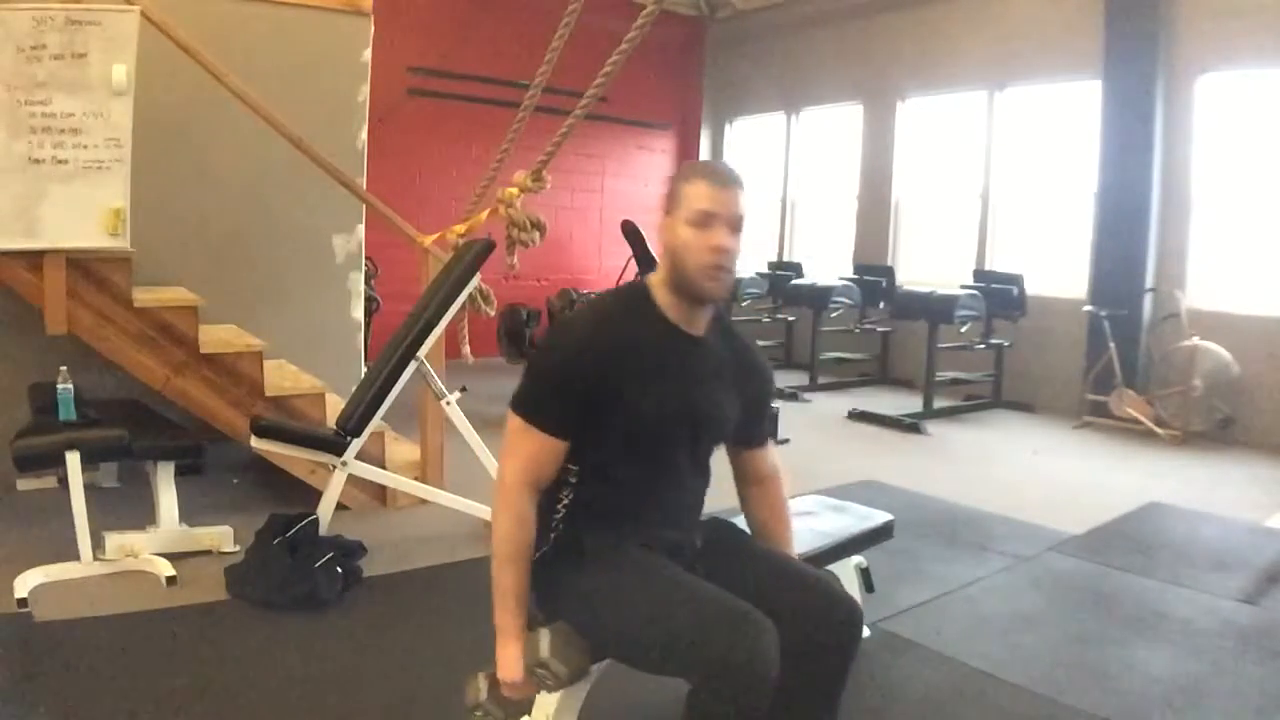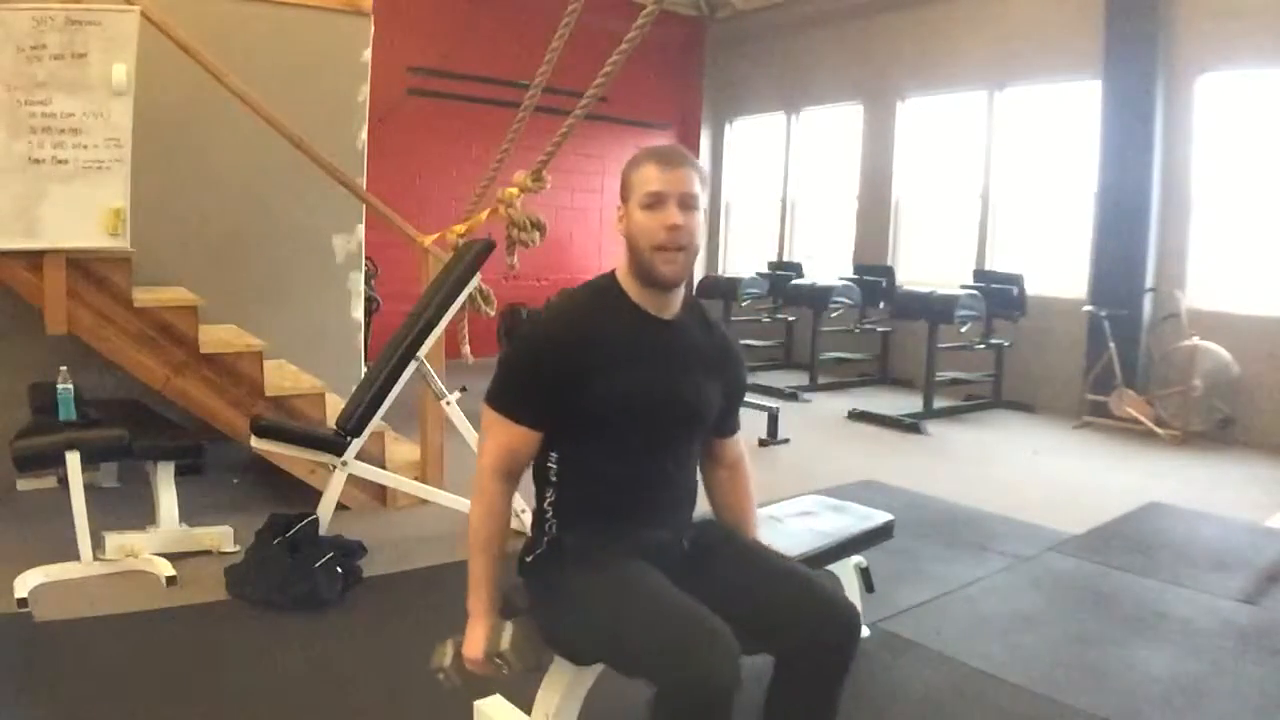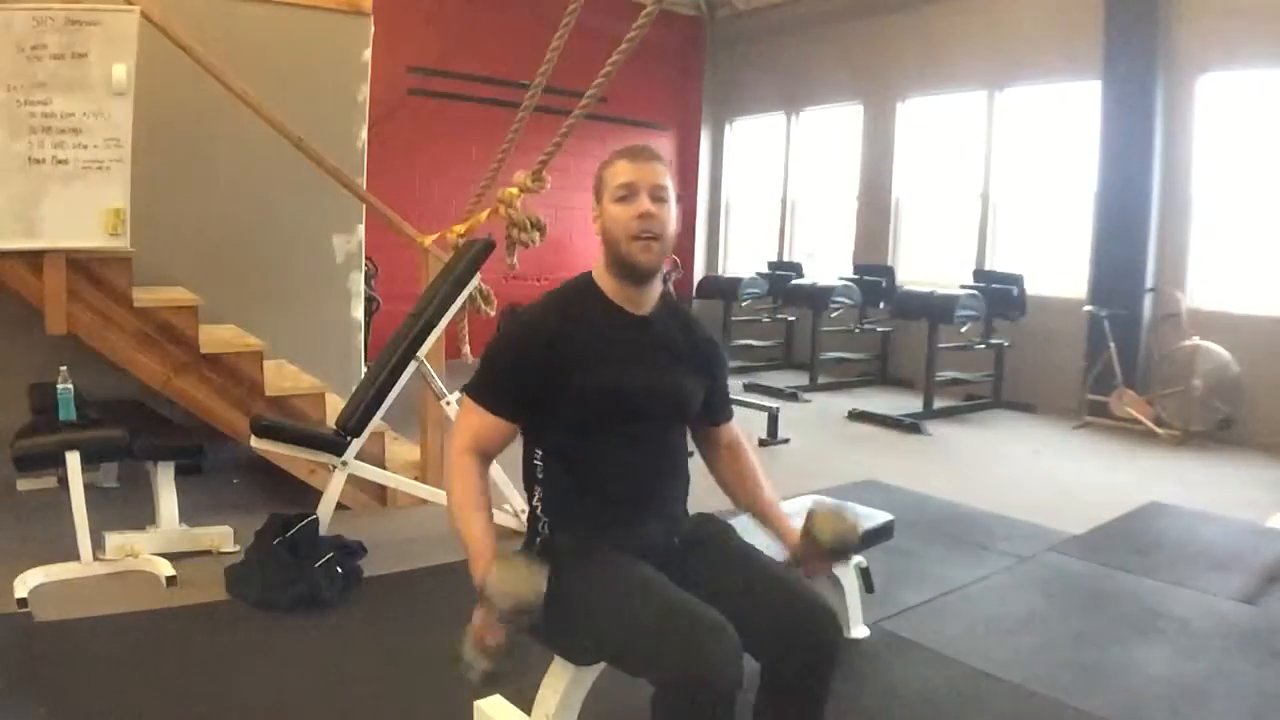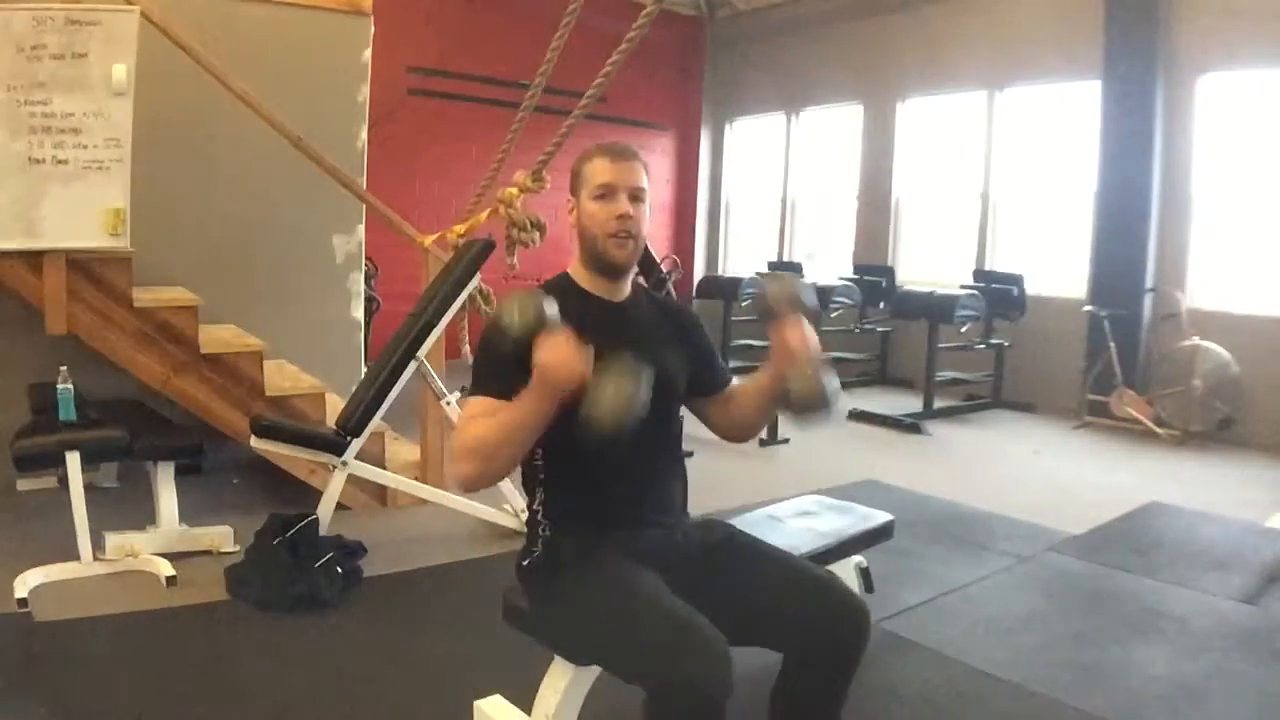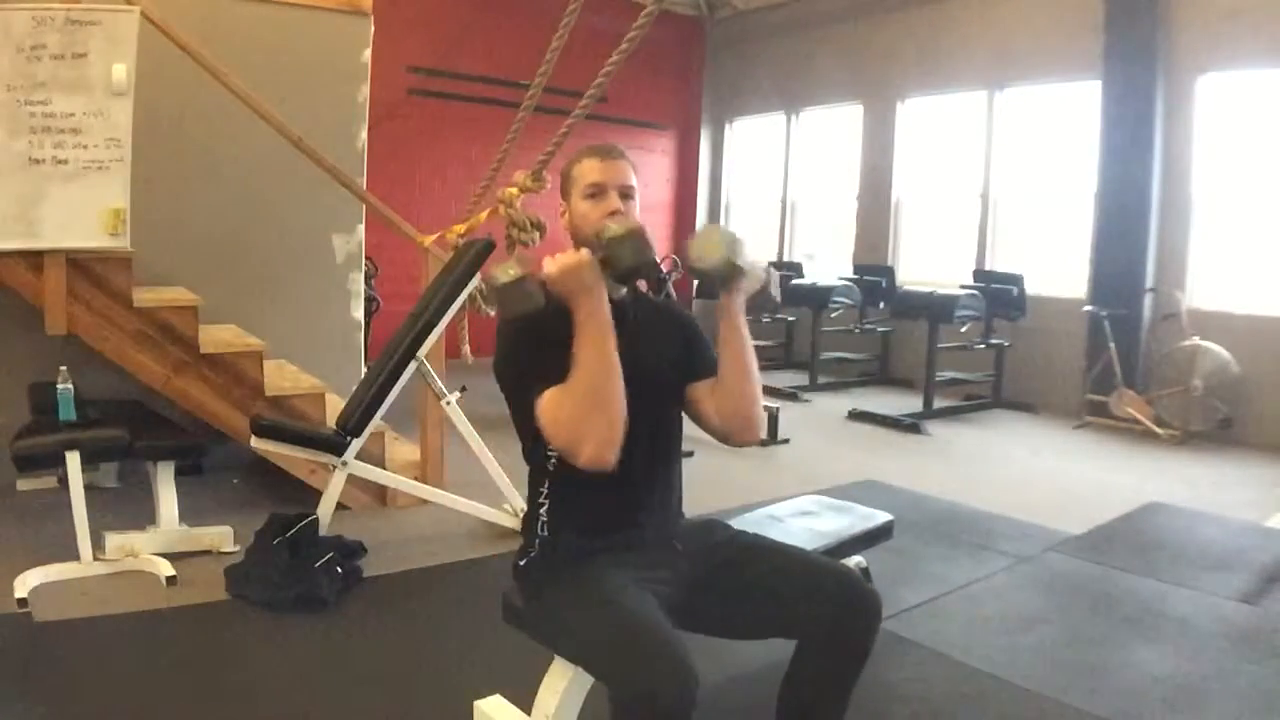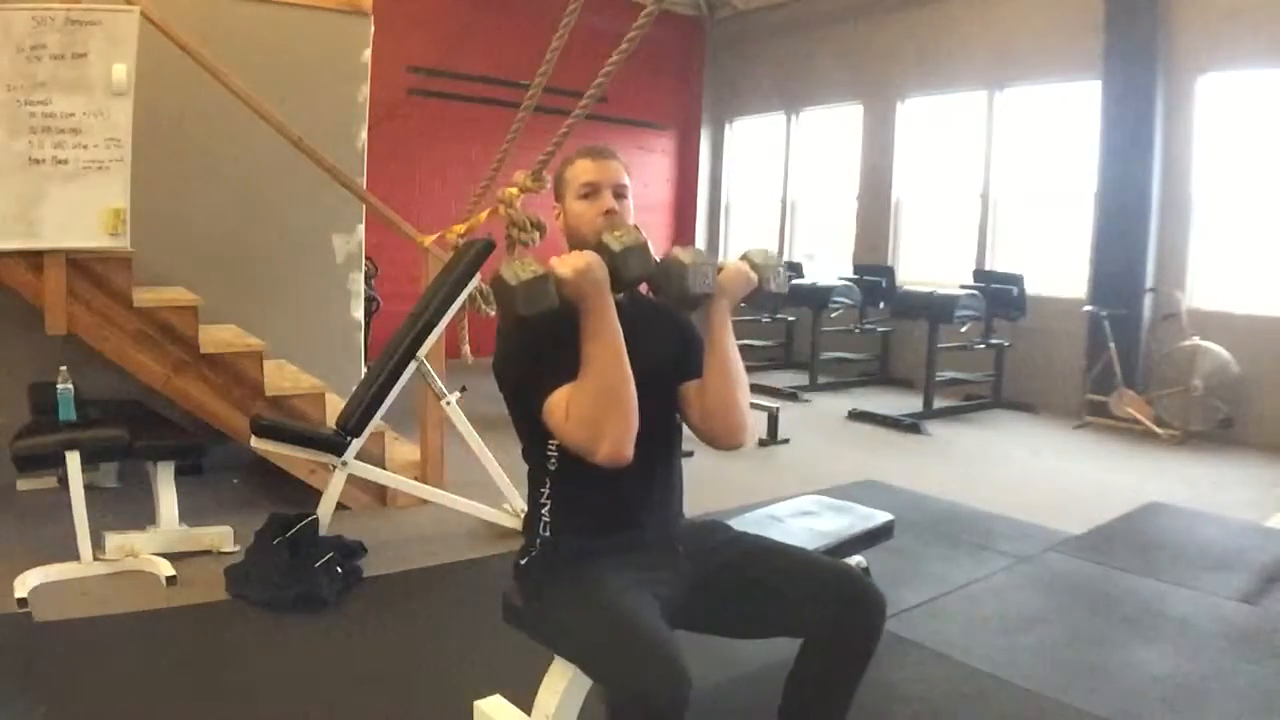
dt=0.3s
person 1, frame 1
left shoulder: (740, 362)
right shoulder: (590, 340)
left elbow: (759, 478)
right elbow: (519, 485)
left wrist: (785, 589)
right wrist: (511, 632)
left hip: (685, 542)
right hip: (586, 558)
left knee: (831, 617)
right knee: (741, 645)
person 1, frame 2
left shoulder: (715, 348)
right shoulder: (562, 333)
left elbow: (724, 461)
right elbow: (495, 472)
left wrist: (760, 580)
right wrist: (481, 614)
left hip: (680, 543)
right hip: (579, 558)
left knee: (828, 620)
right knee: (703, 660)
person 1, frame 3
left shoulder: (692, 338)
right shoulder: (544, 329)
left elbow: (720, 440)
right elbow: (467, 452)
left wrist: (784, 529)
right wrist: (488, 580)
left hip: (676, 536)
right hip: (578, 551)
left knee: (812, 628)
right knee: (707, 654)
person 1, frame 4
left shoulder: (672, 321)
left elbow: (729, 418)
right elbow: (466, 464)
left wrist: (780, 370)
right wrist: (546, 387)
left hip: (677, 538)
right hip: (577, 557)
left knee: (839, 619)
right knee: (696, 667)
person 1, frame 5
left shoulder: (666, 321)
right shoulder: (532, 324)
left elbow: (742, 427)
right elbow: (595, 447)
left wrist: (732, 304)
right wrist: (587, 305)
left hip: (673, 541)
right hip: (576, 561)
left knee: (849, 604)
person 1, frame 6
left shoulder: (664, 320)
right shoulder: (532, 326)
left elbow: (728, 431)
right elbow: (610, 443)
left wrist: (717, 308)
right wrist: (596, 305)
left hip: (674, 540)
right hip: (577, 561)
left knee: (852, 603)
